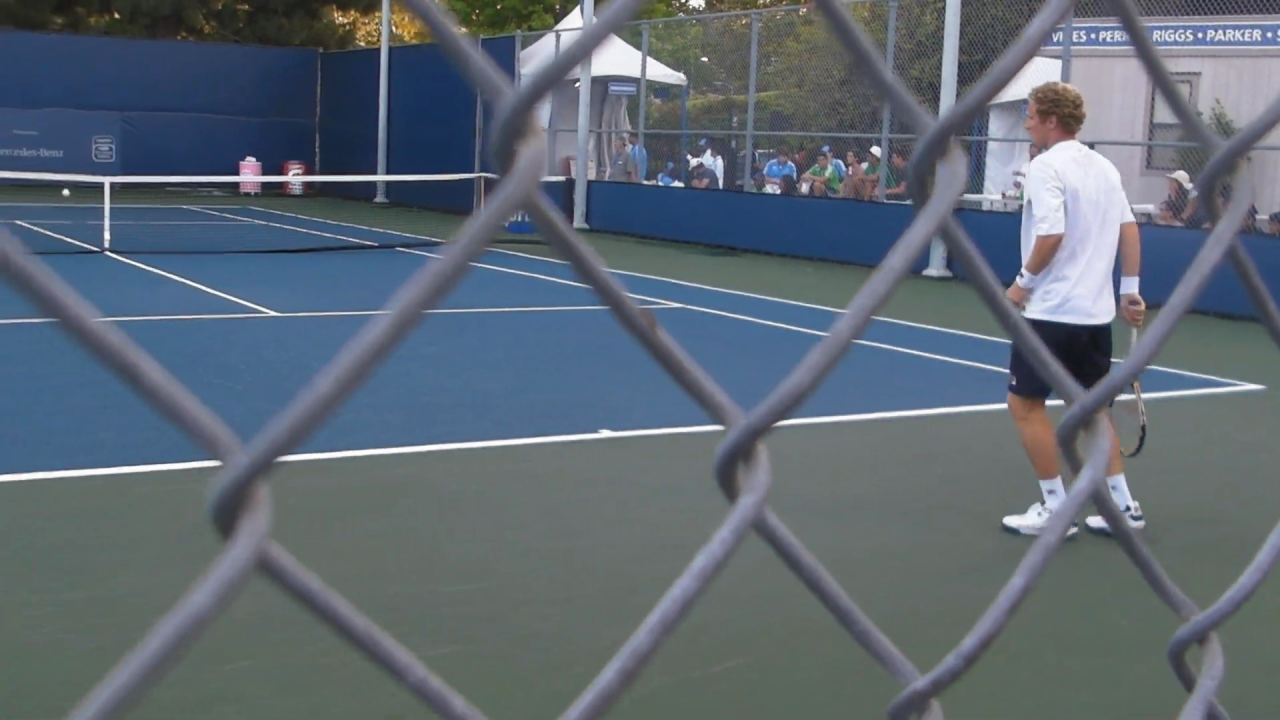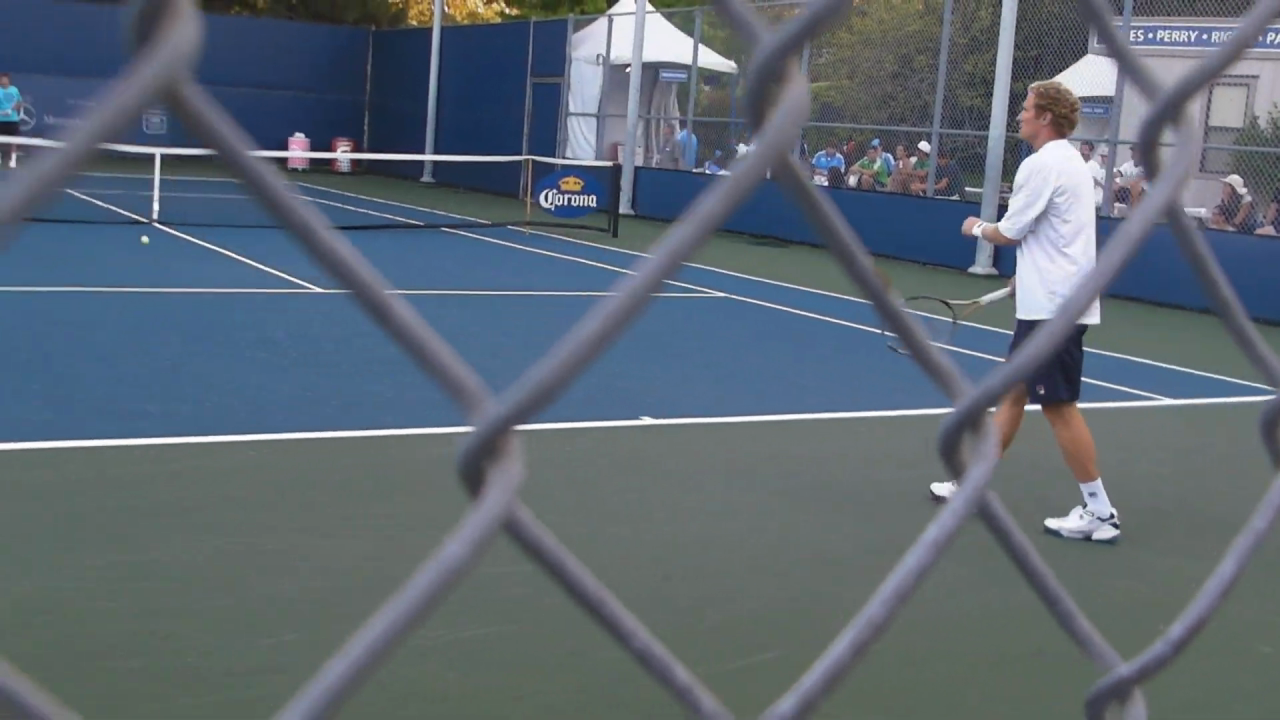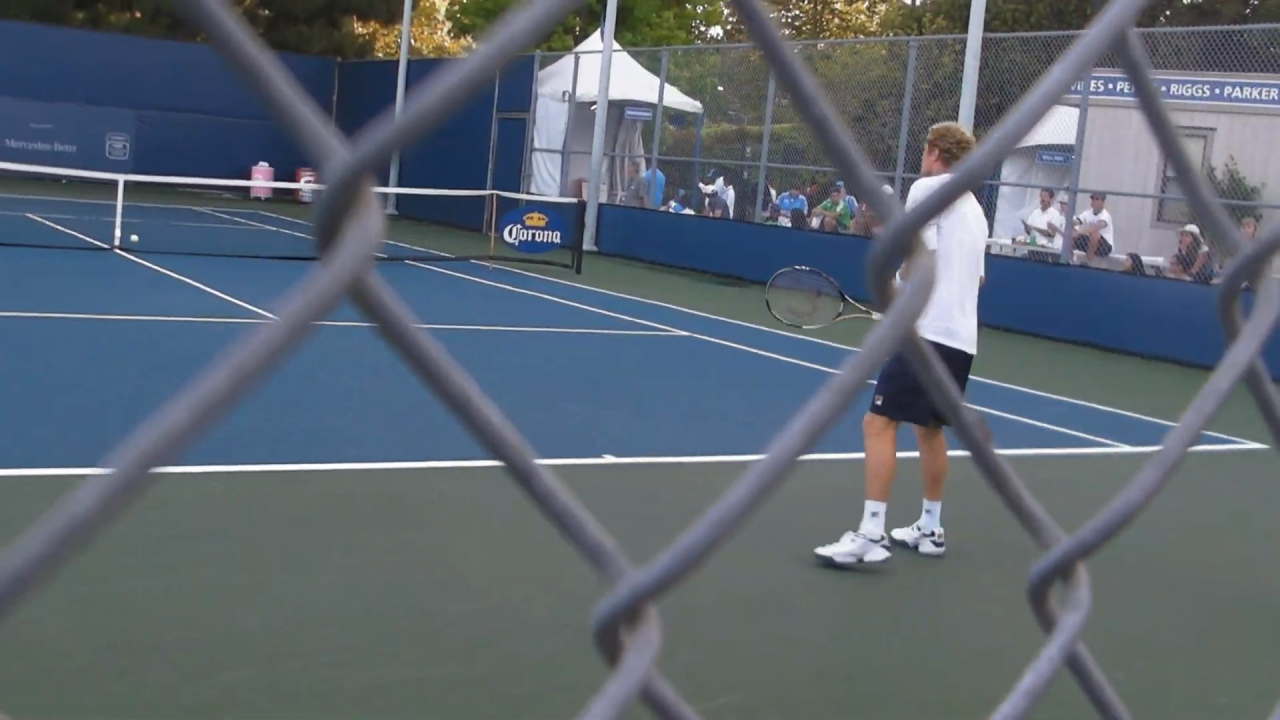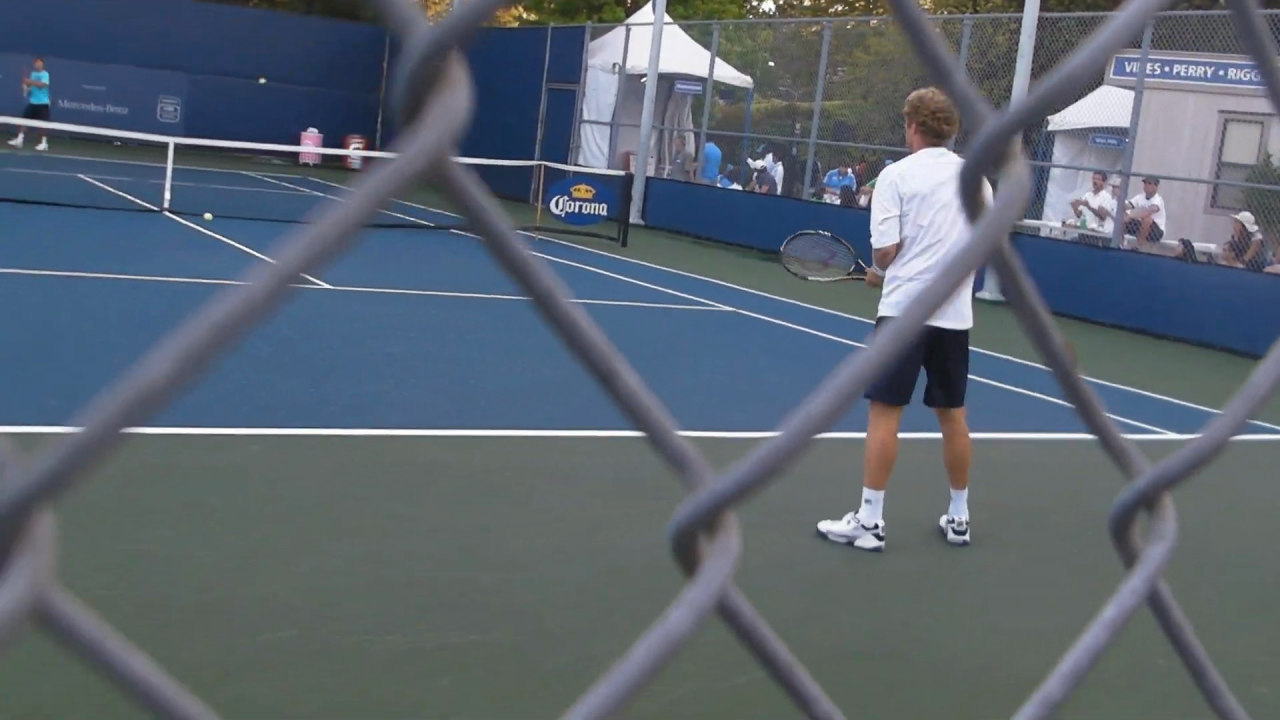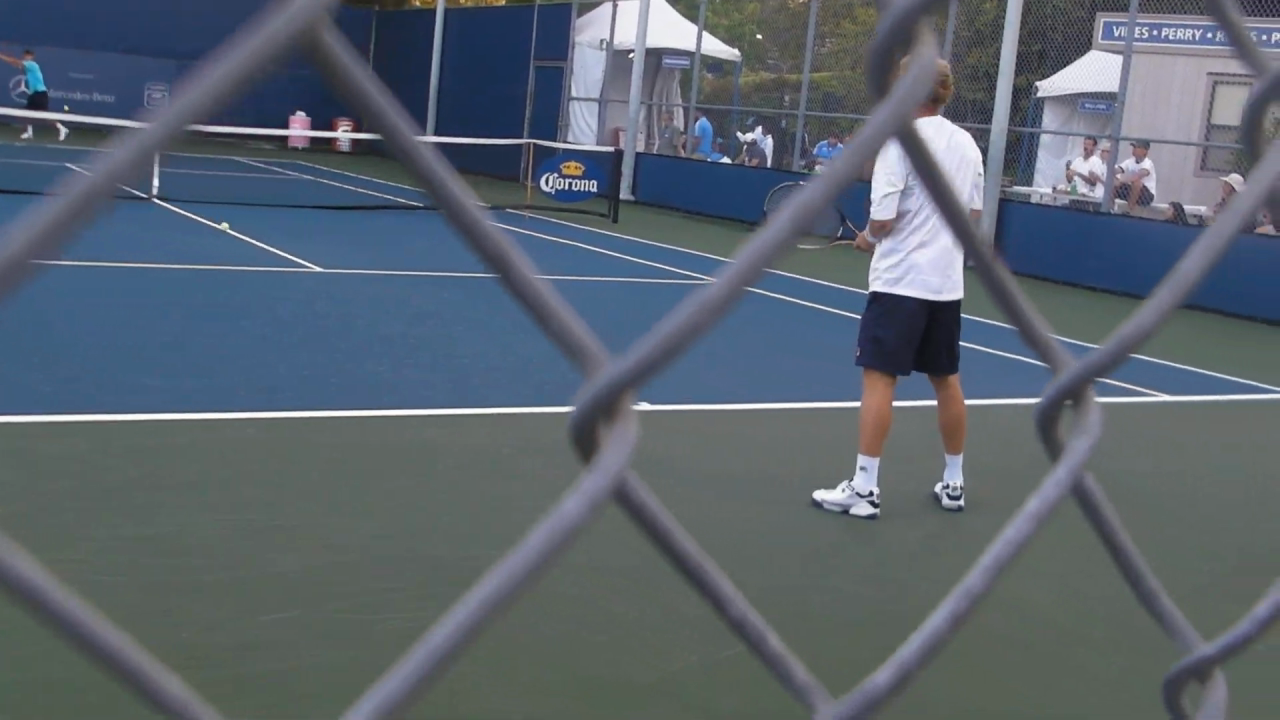
dt=0.5s
person 1, frame 1
left shoulder: (1046, 166)
right shoulder: (1103, 167)
left elbow: (1050, 236)
right elbow: (1128, 229)
left wrist: (1023, 282)
right wrist: (1130, 288)
left hip: (1053, 309)
right hip: (1097, 309)
left knee: (1025, 405)
left ankle: (1054, 508)
right ankle: (1123, 504)
person 1, frame 2
left shoulder: (1041, 164)
right shoulder: (1073, 162)
left elbow: (1009, 234)
left wrist: (978, 228)
right wrist: (1027, 275)
left hip: (1051, 308)
right hip: (1051, 302)
left knee: (1060, 409)
right knee: (1013, 393)
left ankle: (1100, 513)
person 1, frame 3
left shoulder: (925, 188)
right shoulder: (974, 206)
left elbow: (919, 251)
left hip: (929, 332)
right hip: (962, 336)
left knee: (879, 425)
right knee: (930, 429)
left ankle: (870, 534)
right ankle: (930, 529)
person 1, frame 4
left shoulder: (897, 174)
right shoulder: (976, 178)
left elbow: (885, 248)
left wrist: (879, 272)
left hip: (906, 309)
right hip: (956, 313)
left knee: (884, 412)
right knee: (952, 416)
left ankle: (870, 521)
right ankle: (958, 518)
person 1, frame 5
left shoulder: (899, 146)
right shoulder: (968, 145)
left elbow: (883, 221)
right elbow: (973, 211)
left wrist: (868, 238)
left hip: (901, 282)
right hip: (947, 283)
left knee: (878, 378)
right knee: (947, 381)
left ankle: (864, 488)
right ankle: (953, 483)
